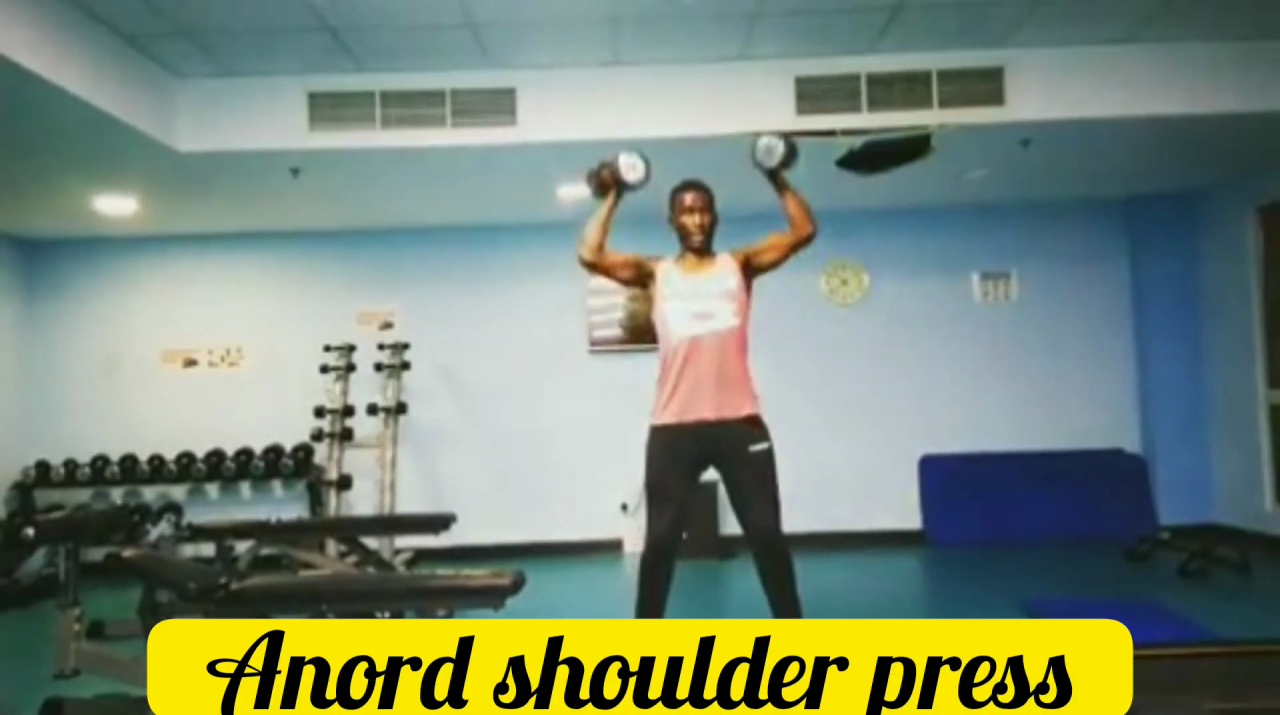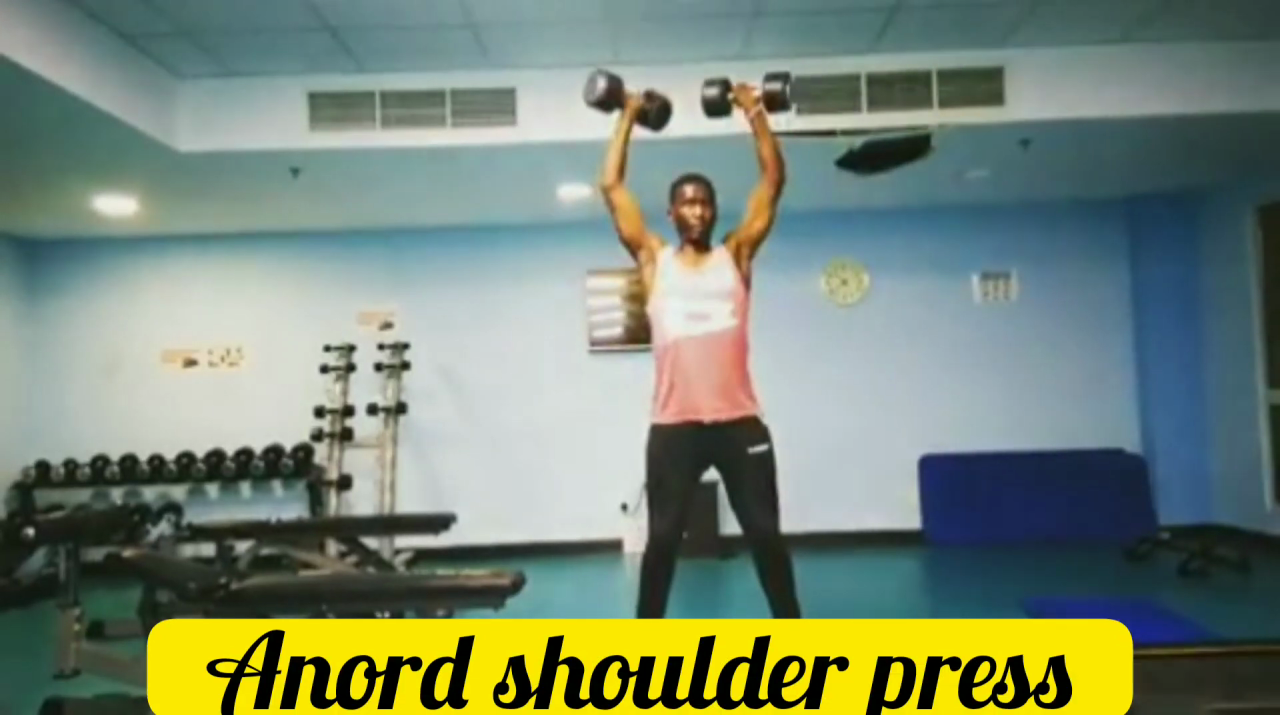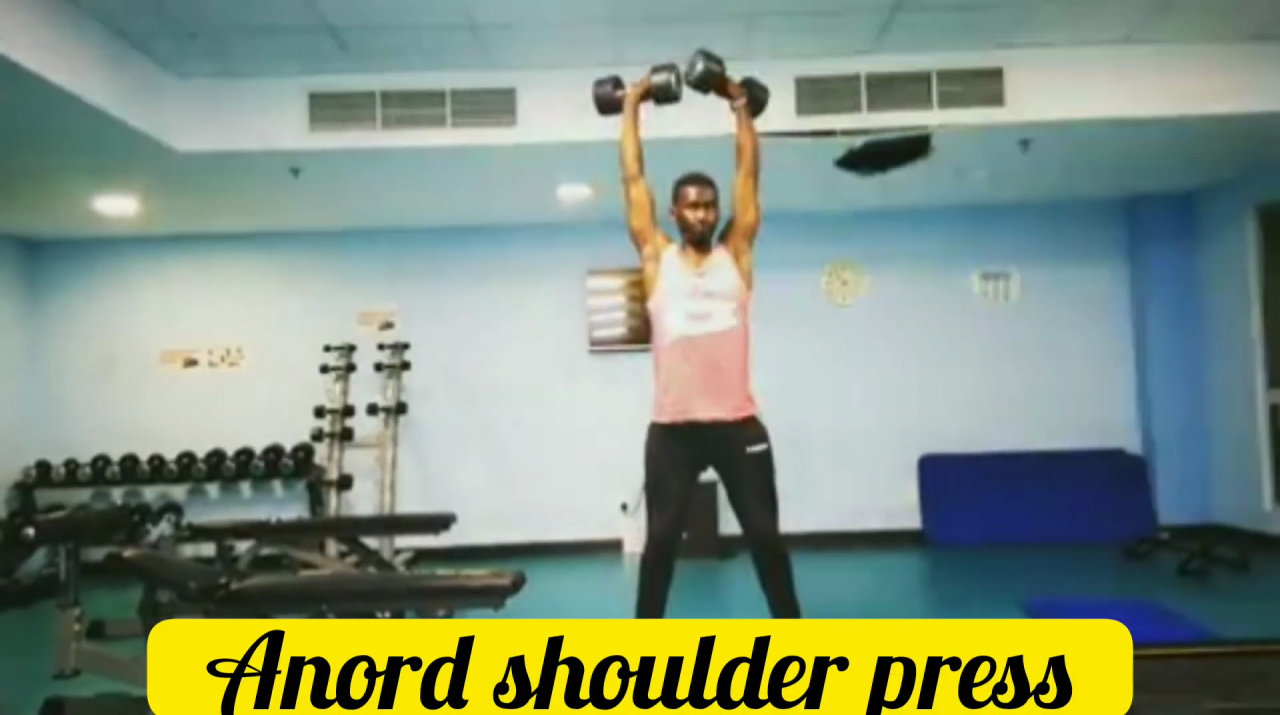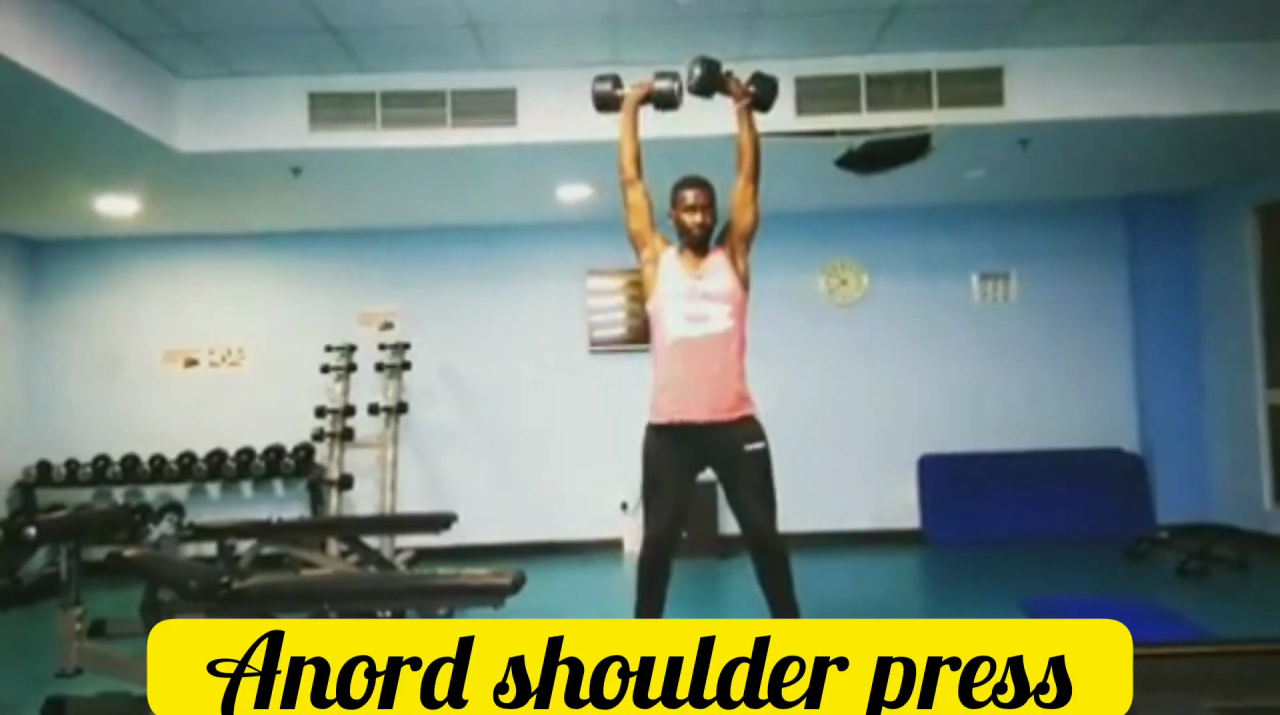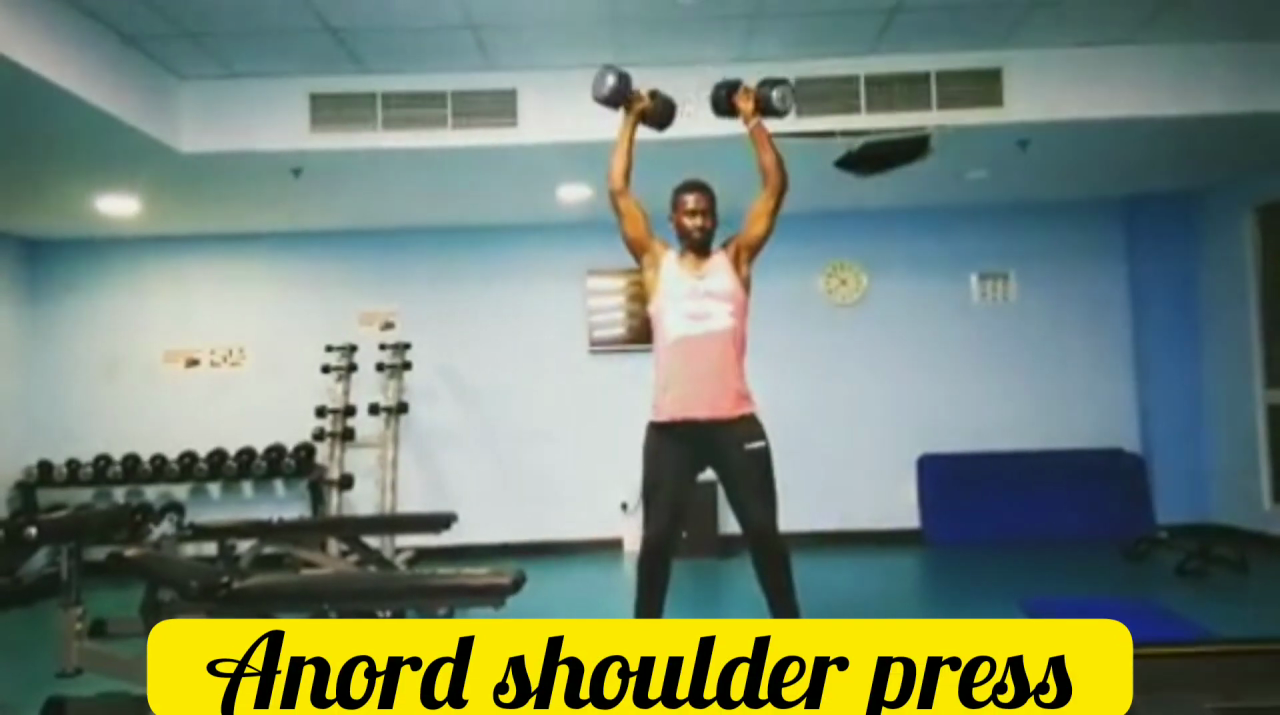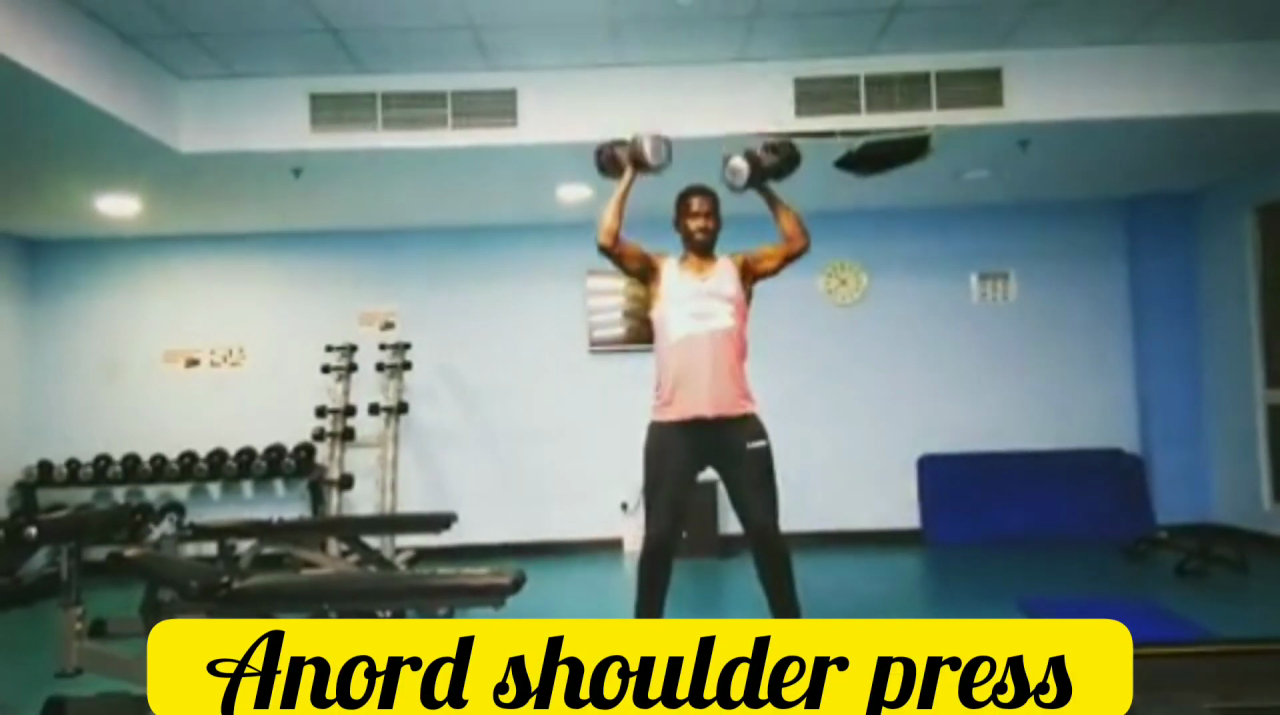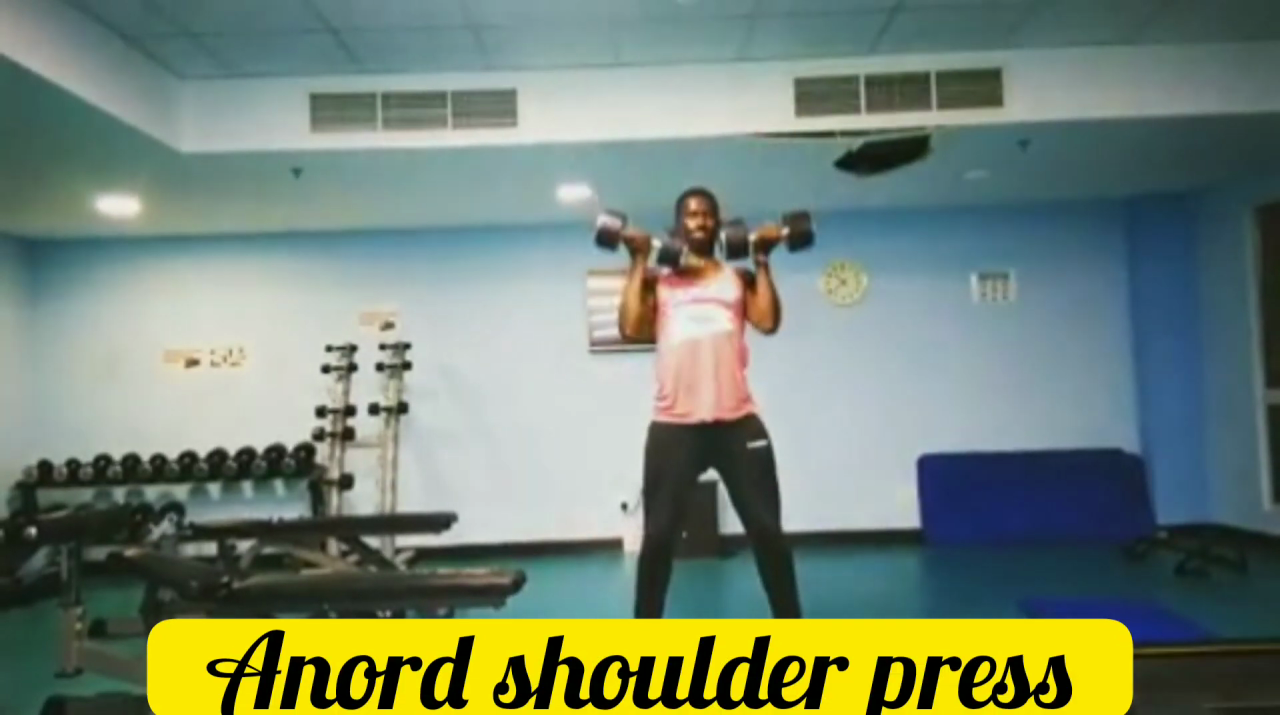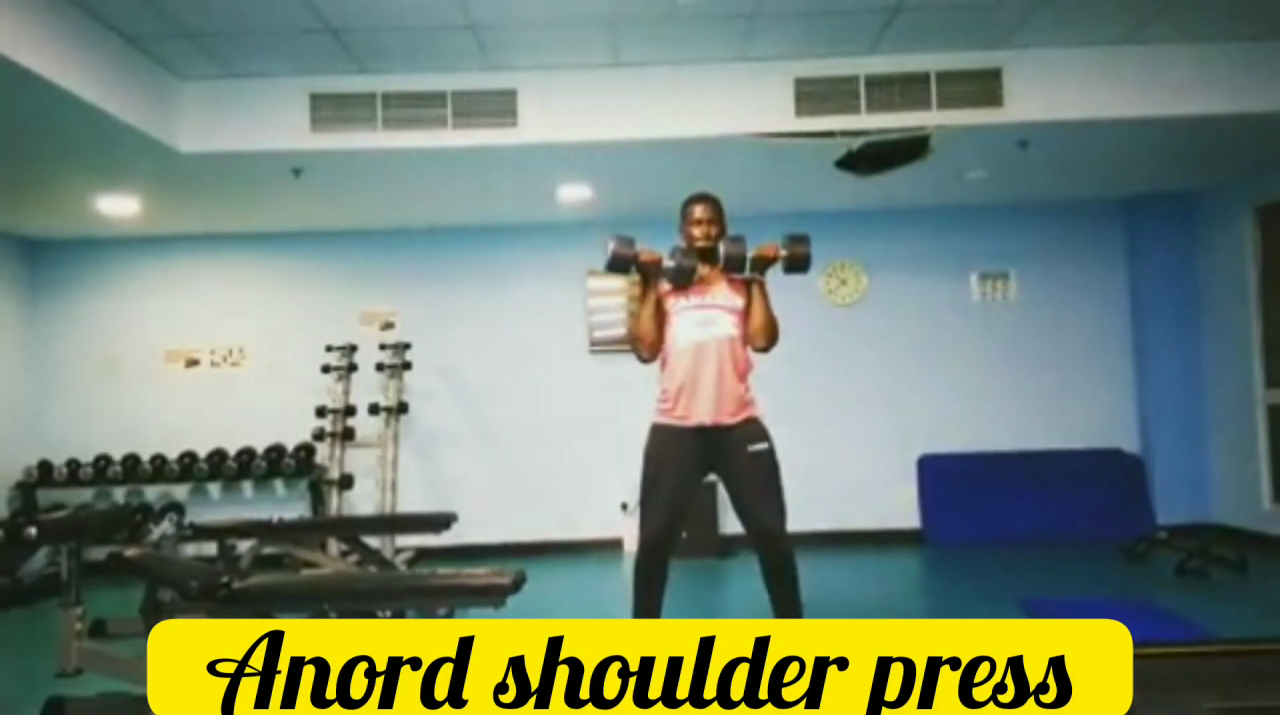
dt=0.4s
person 1, frame 1
left shoulder: (740, 263)
right shoulder: (655, 271)
left elbow: (804, 230)
right elbow: (589, 256)
left wrist: (777, 179)
right wrist: (612, 196)
left hip: (739, 420)
right hip: (674, 425)
left knee: (766, 533)
right knee: (660, 538)
person 1, frame 2
left shoulder: (736, 255)
right shoulder: (654, 260)
left elbow: (772, 177)
right elbow: (611, 186)
left wrist: (753, 111)
right wrist: (627, 119)
left hip: (738, 422)
right hip: (674, 426)
left knee: (765, 536)
right knee: (662, 539)
person 1, frame 3
left shoulder: (736, 253)
right shoulder: (657, 257)
left elbow: (748, 171)
right elbow: (633, 176)
left wrist: (738, 103)
right wrist: (632, 104)
left hip: (737, 423)
right hip: (673, 427)
left knee: (765, 536)
right knee: (661, 539)
person 1, frame 4
left shoulder: (732, 257)
right shoulder: (655, 259)
left elbow: (748, 175)
right elbow: (630, 180)
left wrist: (742, 104)
right wrist: (631, 108)
left hip: (734, 424)
right hip: (670, 427)
left knee: (763, 534)
right knee: (658, 540)
person 1, frame 5
left shoulder: (736, 260)
right shoulder: (656, 263)
left elbow: (775, 187)
right elbow: (619, 191)
left wrist: (752, 120)
right wrist: (631, 120)
left hip: (735, 423)
right hip: (672, 426)
left knee: (763, 532)
right knee: (657, 538)
person 1, frame 6
left shoulder: (740, 269)
right shoulder: (658, 272)
left elbow: (798, 242)
right elbow: (607, 240)
left wrist: (763, 189)
right wrist: (628, 179)
left hip: (736, 420)
right hip: (673, 424)
left knee: (765, 530)
right knee: (659, 536)
person 1, frame 7
left shoulder: (739, 278)
right shoulder: (658, 282)
left elbow: (768, 322)
right elbow: (630, 327)
left wrist: (762, 261)
right wrist: (638, 262)
left hip: (737, 421)
right hip: (674, 425)
left knee: (767, 529)
right knee: (659, 535)
person 1, frame 8
left shoulder: (742, 285)
right shoulder: (663, 287)
left elbow: (763, 340)
right elbow: (644, 349)
left wrist: (758, 278)
right wrist: (648, 285)
left hip: (739, 425)
right hip: (675, 427)
left knee: (770, 532)
right knee: (655, 537)
